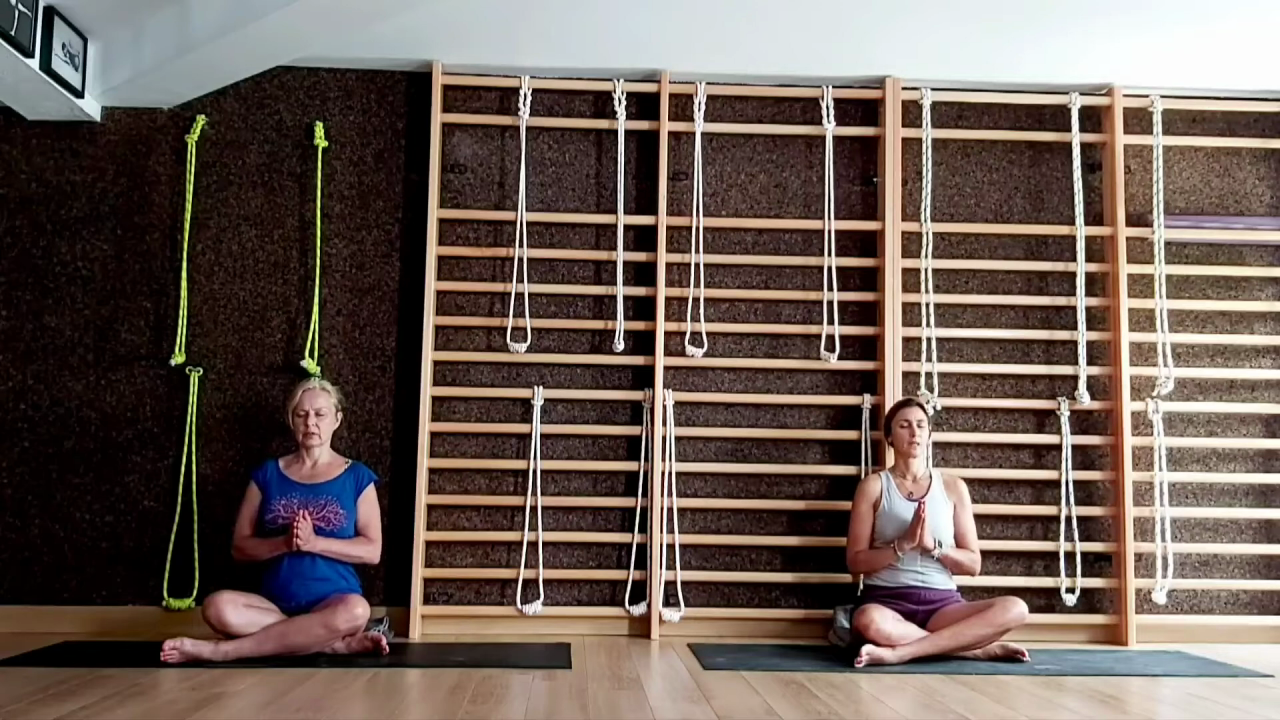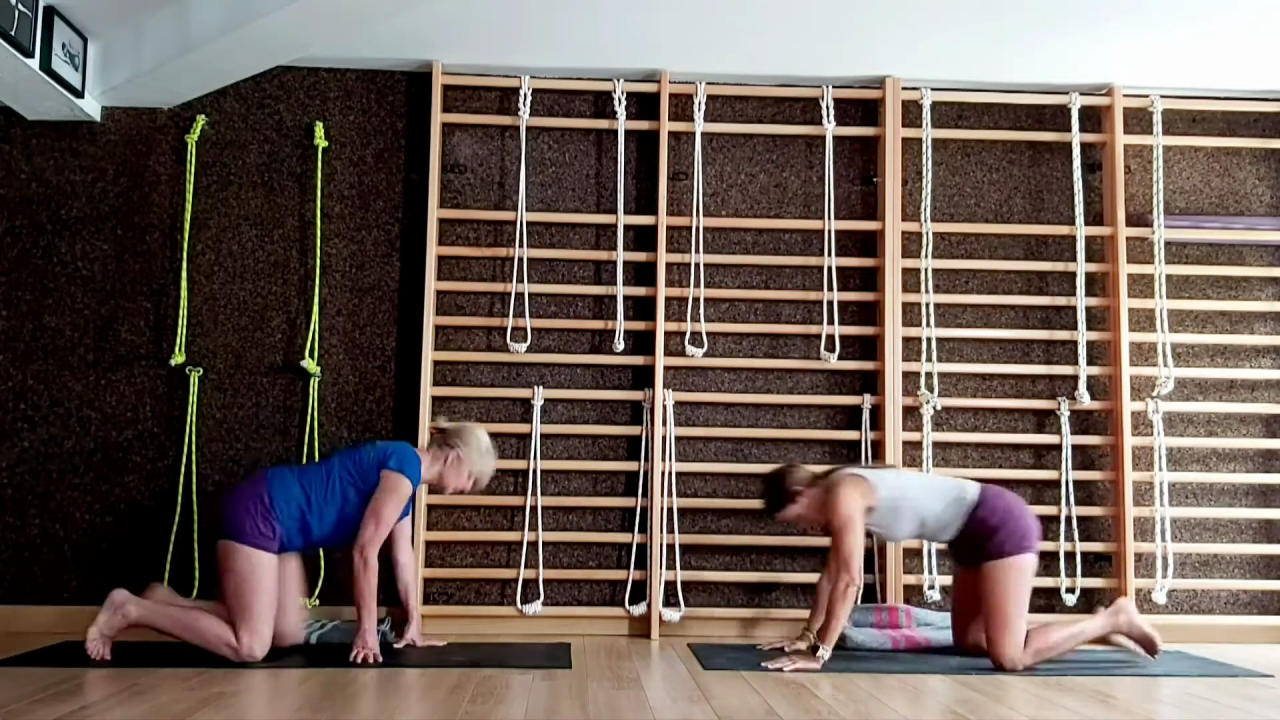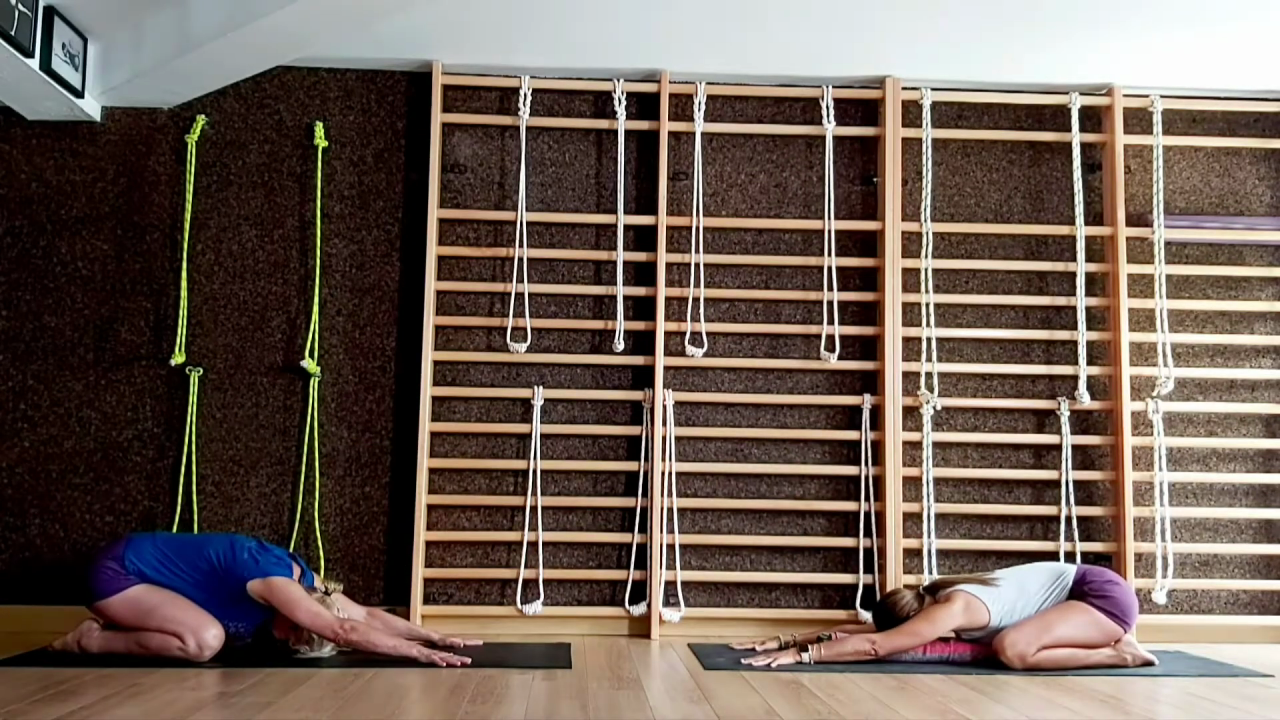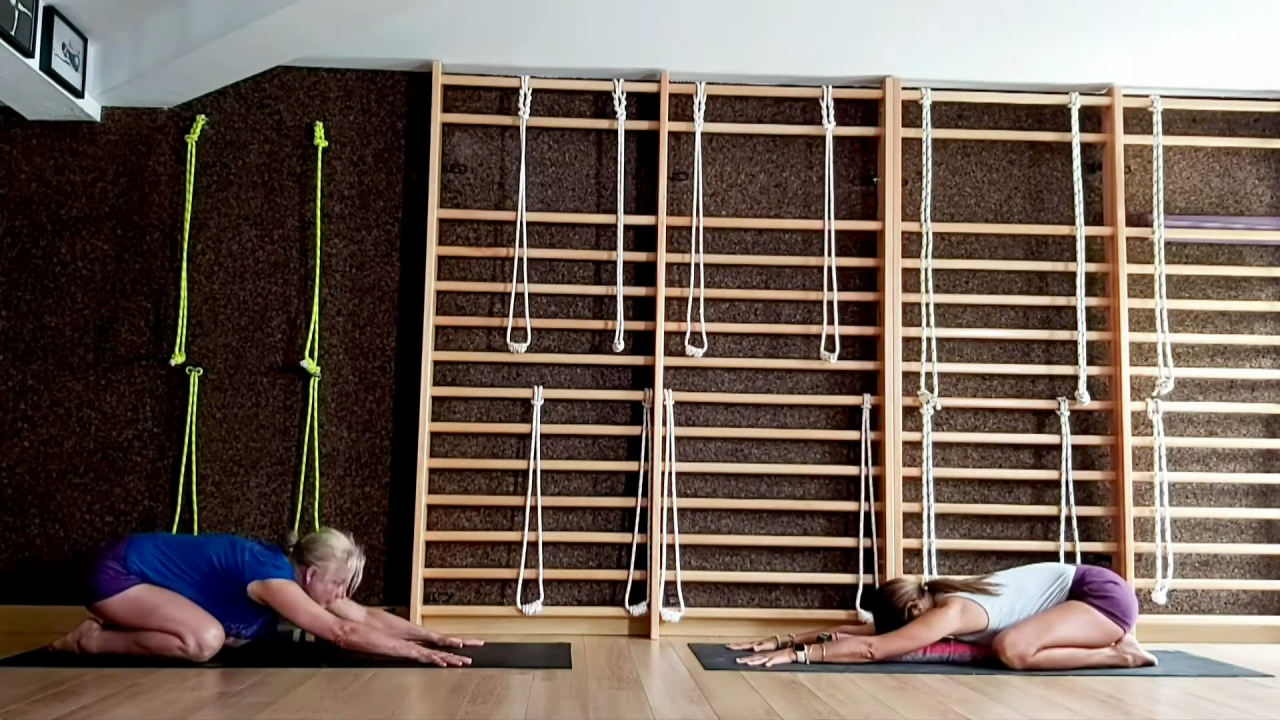
dt=1s
person 1, frame 1
left shoulder: (357, 477)
right shoulder: (267, 474)
left elbow: (371, 550)
right elbow: (241, 547)
left wrist: (314, 542)
right wrist: (284, 543)
left hip: (334, 601)
right hip: (274, 602)
left knee: (354, 611)
right knee: (218, 607)
left ankle: (222, 650)
right ankle: (336, 642)
person 1, frame 2
left shoulder: (398, 477)
right shoulder: (405, 465)
left elbow: (403, 556)
right elbow: (365, 552)
left wrist: (413, 623)
right wrist: (365, 633)
left hip: (278, 523)
right hip: (261, 511)
left knee: (289, 633)
right knee: (248, 648)
left ankle: (165, 603)
right ankle: (132, 610)
person 1, frame 3
left shoulder: (299, 576)
right shoulder: (273, 581)
left elbow: (366, 614)
right elbow: (345, 631)
left wrist: (436, 637)
right wrist: (420, 653)
left hip: (140, 562)
right hip: (117, 572)
left knee: (236, 632)
right knee: (205, 641)
left ankle: (119, 627)
right ankle: (93, 640)
person 1, frame 4
left shoulder: (299, 573)
right shoulder: (274, 582)
left elbow: (367, 616)
right elbow: (344, 634)
left wrist: (436, 637)
right wrist: (420, 653)
left hip: (140, 564)
right hip: (118, 573)
left knee: (232, 634)
right knee: (204, 641)
left ankle: (117, 626)
right ankle: (92, 640)
person 2, frame 1
left shoulder: (953, 487)
right shoulder: (873, 486)
left elbow: (973, 564)
right elbow: (855, 562)
left wrist: (932, 545)
right wrist: (903, 544)
left hip: (942, 602)
right hip: (885, 599)
left knee: (1014, 609)
right knee: (870, 622)
left ankle: (899, 652)
right ankle: (980, 648)
person 2, frame 2
left shoulder: (841, 492)
right shoulder: (834, 491)
left elbow: (848, 579)
right elbow: (833, 572)
left wrist: (820, 651)
right wrist: (809, 634)
left hip: (1000, 521)
right hip: (973, 529)
left knee: (1010, 657)
right knee: (968, 640)
left ankle: (1115, 617)
person 2, frame 3
left shoulder: (952, 610)
right shoulder: (932, 600)
left elbow: (874, 645)
right elbow: (858, 628)
left wrist: (801, 653)
right wrist: (787, 640)
left hip: (1103, 593)
right hip: (1084, 587)
left knee: (1012, 650)
left ankle: (1119, 654)
right ankle: (1110, 642)
person 2, frame 4
left shoulder: (949, 615)
right shoulder: (935, 599)
left elbow: (871, 649)
right elbow: (857, 631)
left wrist: (798, 654)
right wrist: (786, 641)
left hip: (1103, 593)
right hip: (1083, 586)
left knee: (1012, 650)
right knee: (1001, 641)
left ankle: (1119, 654)
right ankle: (1109, 641)
